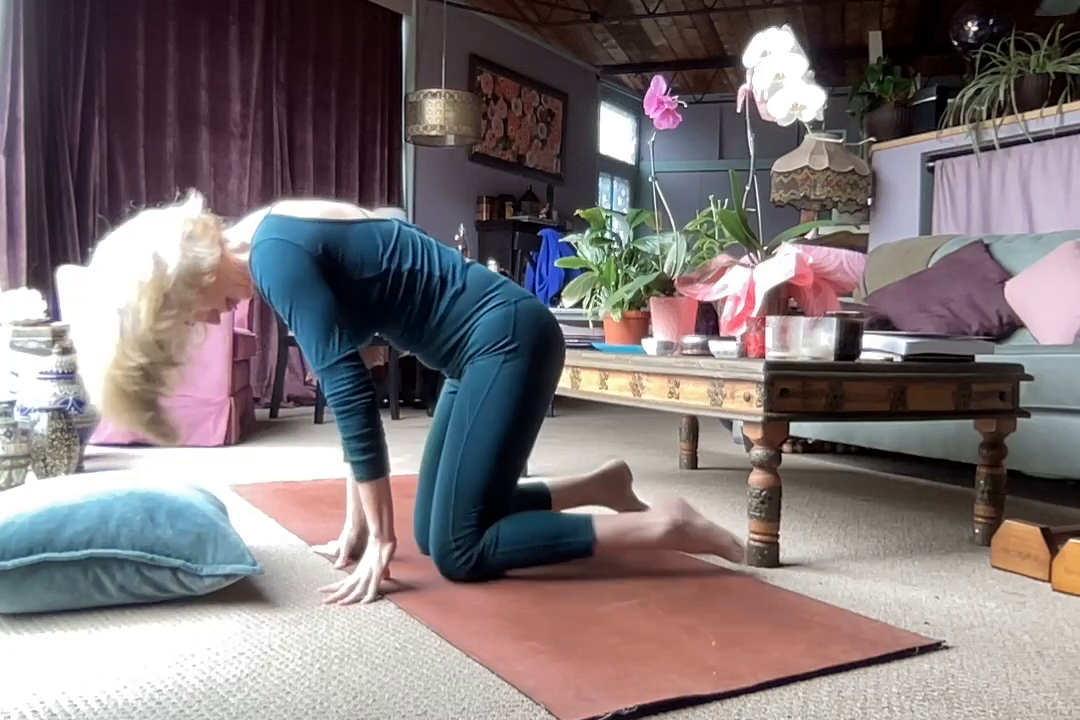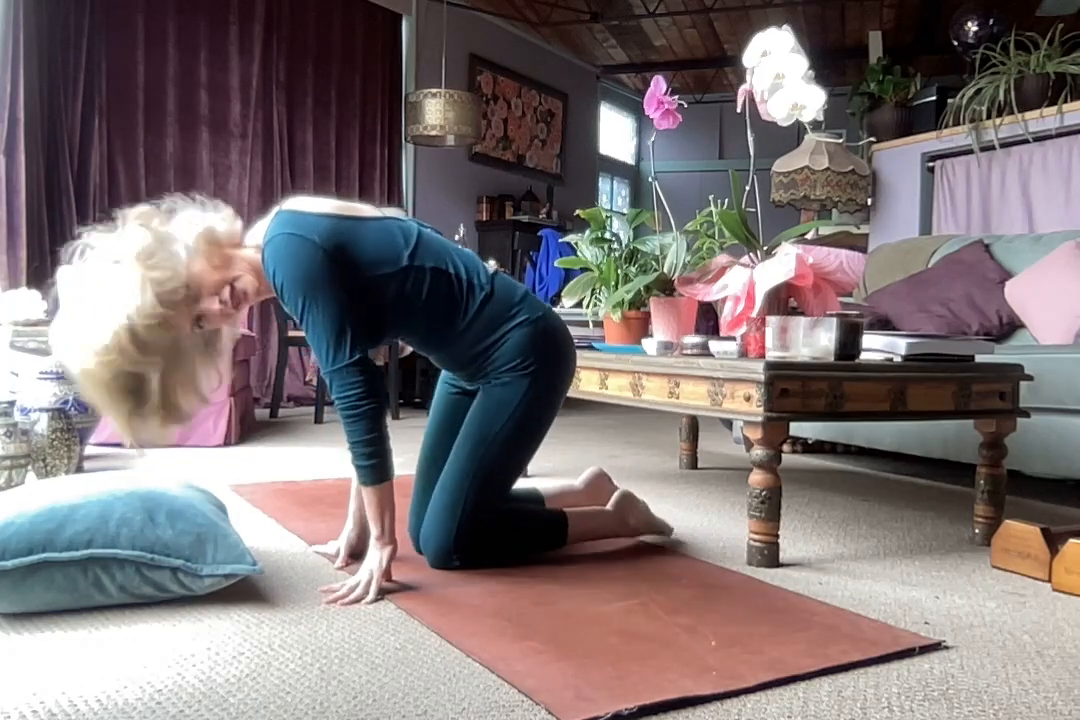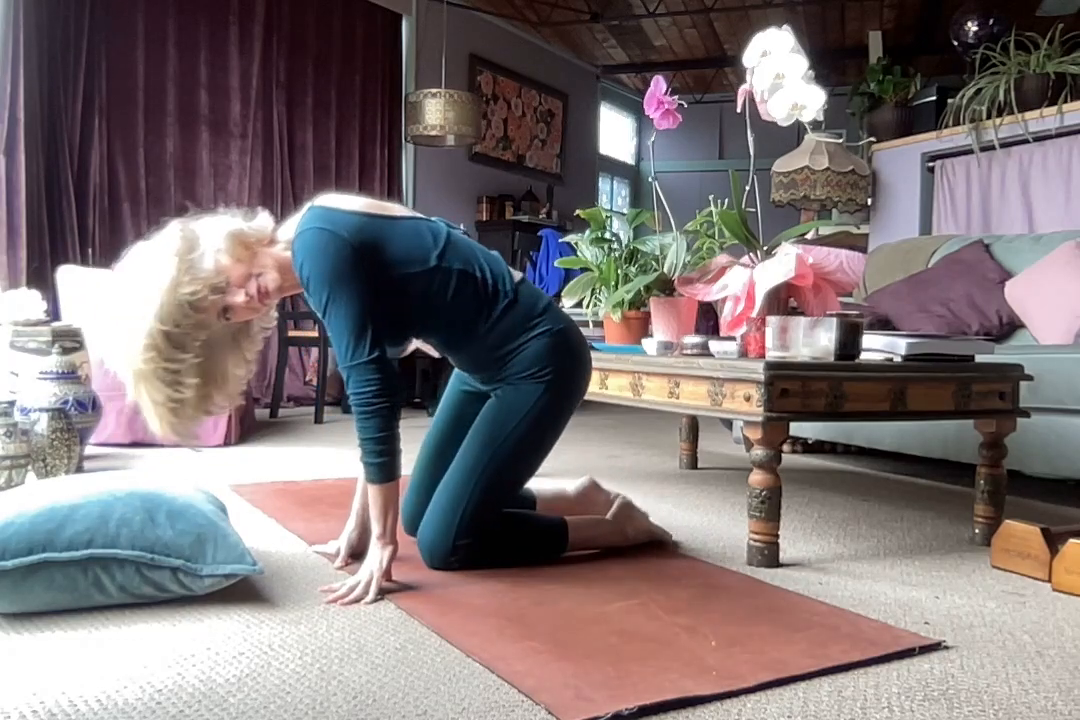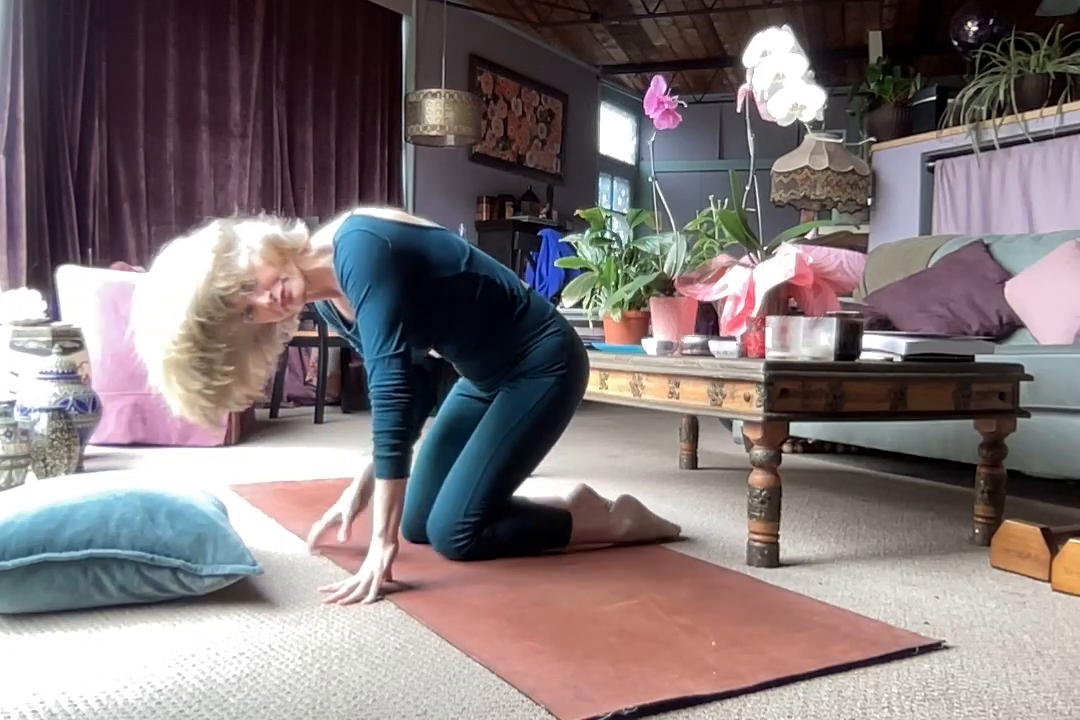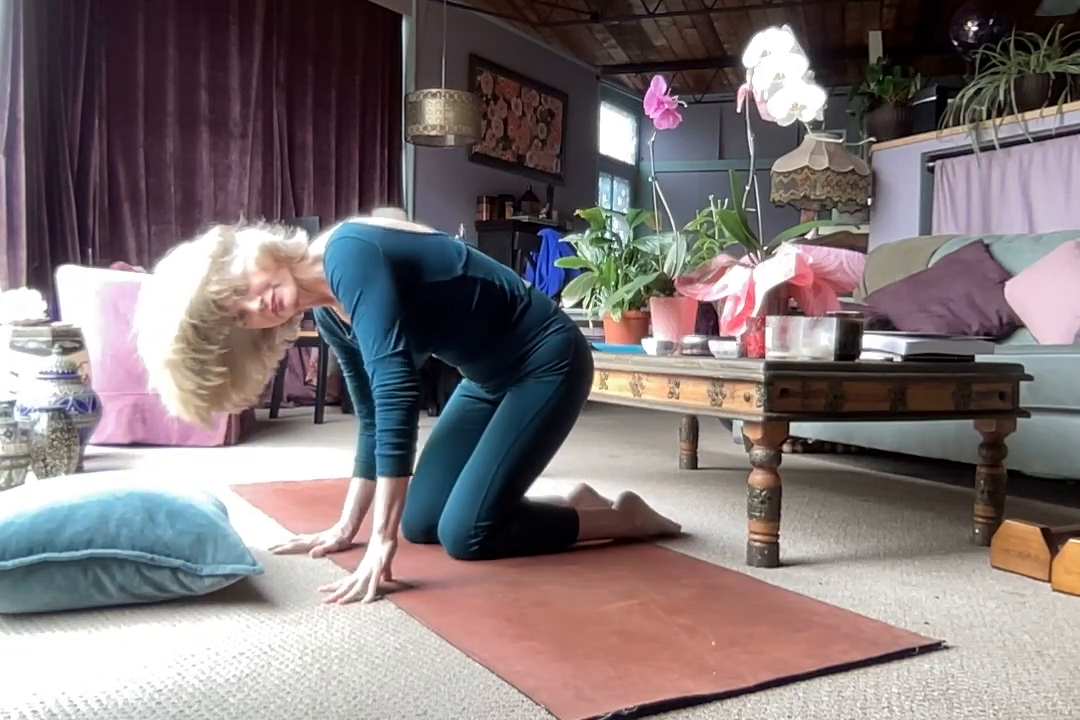
dt=0.4s
person 1, frame 1
left shoulder: (273, 254)
right shoulder: (282, 243)
left elbow: (349, 389)
right elbow: (349, 387)
left wrist: (379, 539)
right wrist: (358, 522)
left hip: (506, 339)
right hip: (485, 347)
left knee: (457, 551)
right knee: (438, 528)
left ankle: (663, 525)
right ankle: (598, 486)
person 1, frame 2
left shoulder: (289, 250)
right shoulder: (287, 258)
left elbow: (357, 392)
right elbow: (359, 390)
left wrist: (380, 542)
right wrist: (359, 523)
left hip: (523, 351)
right hip: (472, 360)
left knee: (446, 544)
right knee: (434, 521)
left ankle: (616, 517)
right ankle: (586, 492)
person 1, frame 3
left shoulder: (317, 244)
right shoulder: (313, 265)
left elbow: (372, 391)
right elbow: (375, 393)
left wrist: (380, 542)
right wrist: (362, 521)
left hip: (538, 358)
right hip: (487, 364)
left knee: (445, 545)
right knee: (421, 514)
left ankle: (619, 527)
right ankle: (580, 500)
person 1, frame 4
left shoulder: (357, 248)
right shoulder: (329, 304)
left elbow: (393, 391)
right elbow: (402, 398)
left wrist: (382, 544)
right wrist: (356, 494)
left hip: (541, 363)
right hip: (486, 376)
left knee: (455, 532)
right knee: (419, 522)
left ankle: (619, 521)
right ankle: (574, 505)
person 1, frame 5
left shoulder: (349, 254)
right shoulder: (329, 316)
left elbow: (397, 392)
right elbow: (374, 417)
left wrist: (381, 540)
right wrist: (346, 526)
left hip: (546, 362)
right hip: (489, 378)
left knee: (465, 535)
right knee: (419, 523)
left ankle: (624, 517)
right ankle: (575, 503)
